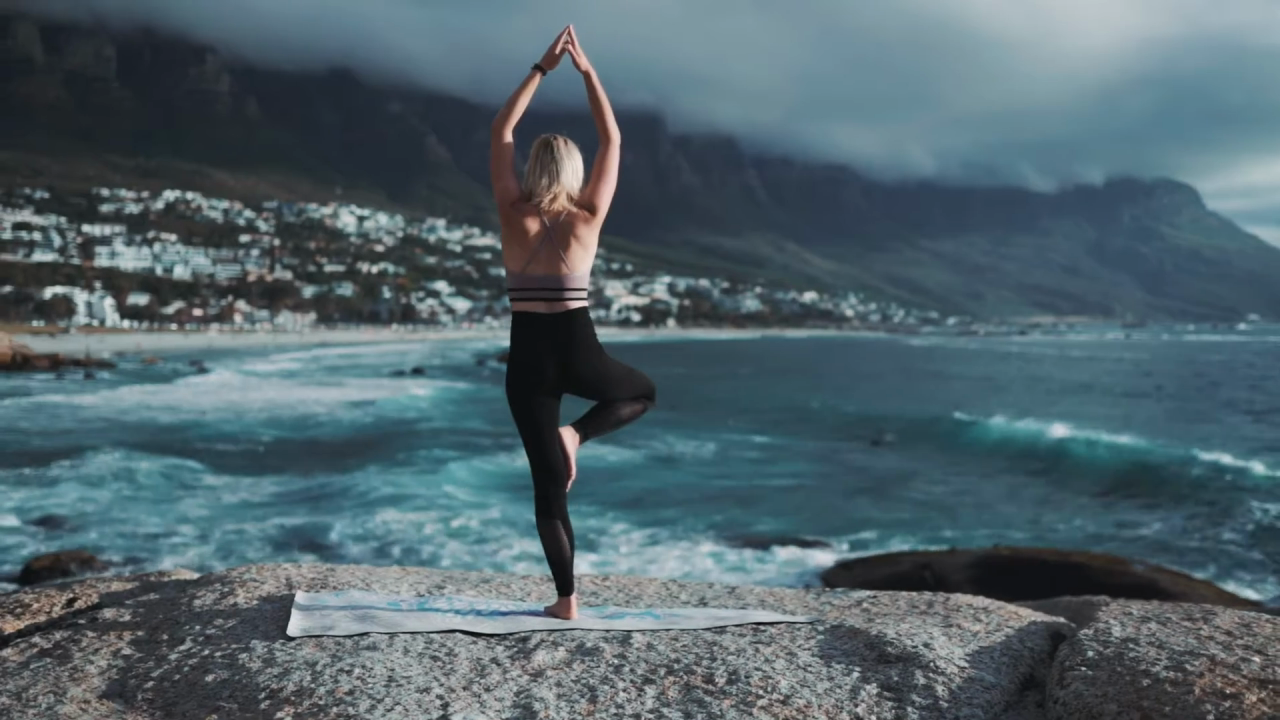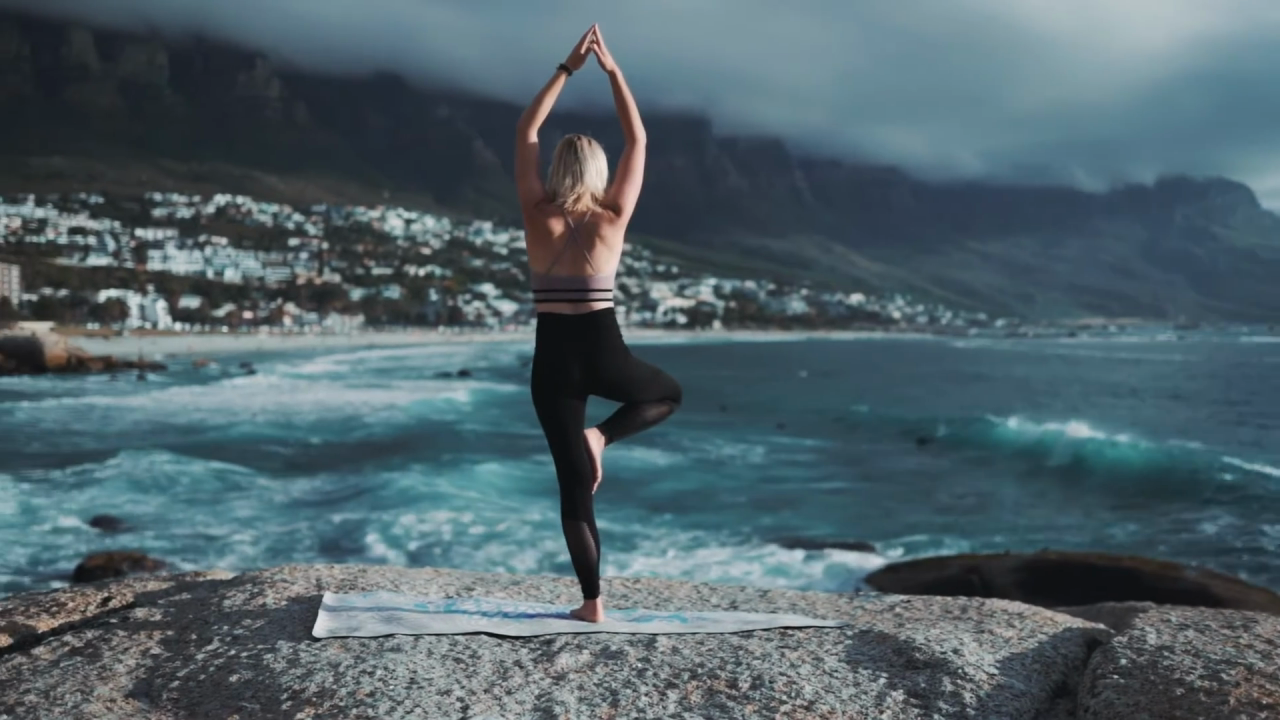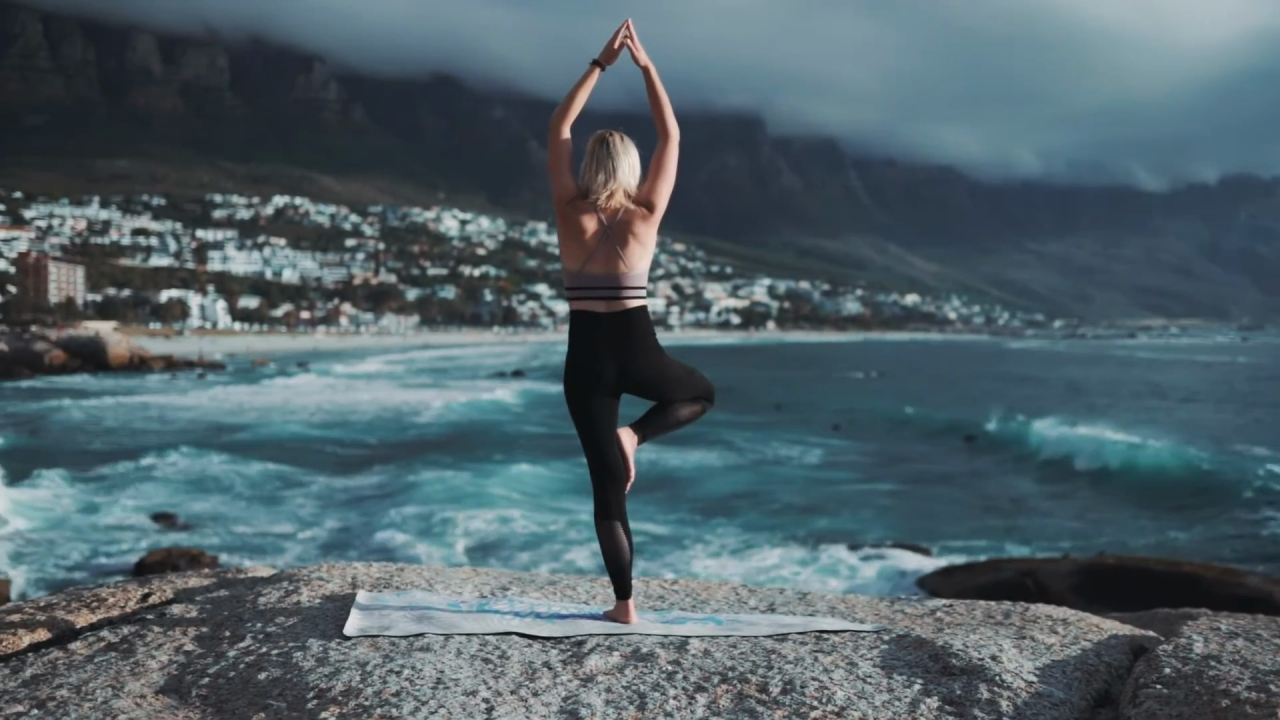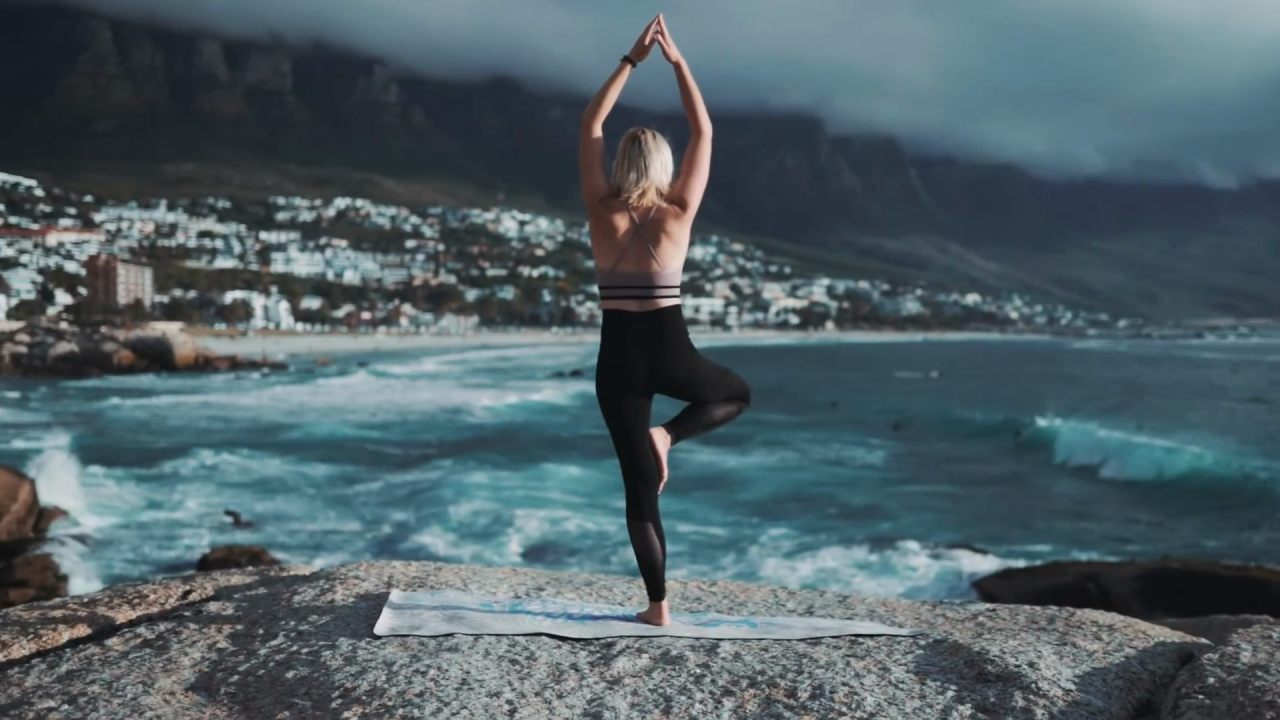
dt=0.7s
person 1, frame 1
left shoulder: (513, 216)
right shoulder: (587, 218)
left elbow: (500, 133)
right elbow: (612, 138)
left wrist: (542, 68)
right wrist: (585, 68)
left hip: (528, 359)
right hip: (578, 354)
left knee: (548, 485)
right knee: (643, 391)
left ankle: (566, 601)
right ankle: (576, 434)
person 1, frame 2
left shoulder: (537, 216)
right shoulder: (612, 219)
left elbow: (526, 132)
right elbow: (637, 139)
left wrist: (567, 68)
right wrist: (611, 68)
left hip: (553, 360)
right hip: (603, 355)
left knee: (574, 488)
right knee: (669, 393)
left ankle: (592, 604)
right ankle: (602, 436)
person 1, frame 3
left shoulder: (569, 214)
right shoulder: (645, 216)
left elbow: (559, 128)
right elbow: (671, 135)
left wrist: (600, 64)
right wrist: (644, 64)
left hip: (586, 359)
right hip: (637, 353)
left knee: (607, 488)
right knee: (701, 393)
left ankle: (625, 605)
right ankle: (635, 435)
person 1, frame 4
left shoulder: (602, 213)
right shoulder: (678, 214)
left elbow: (589, 126)
right elbow: (703, 132)
left wrist: (631, 59)
right wrist: (676, 60)
left hip: (618, 358)
right hip: (669, 353)
left knee: (639, 489)
right knee: (738, 393)
left ankle: (657, 608)
right ankle: (668, 435)
